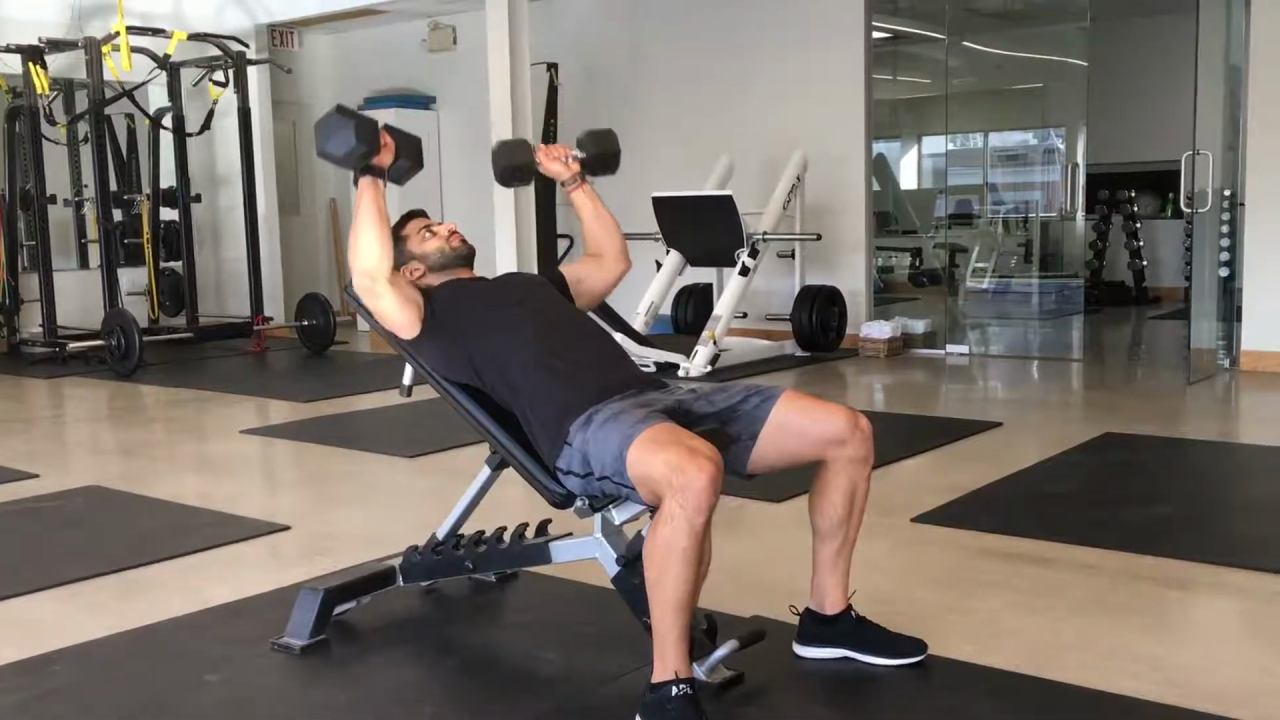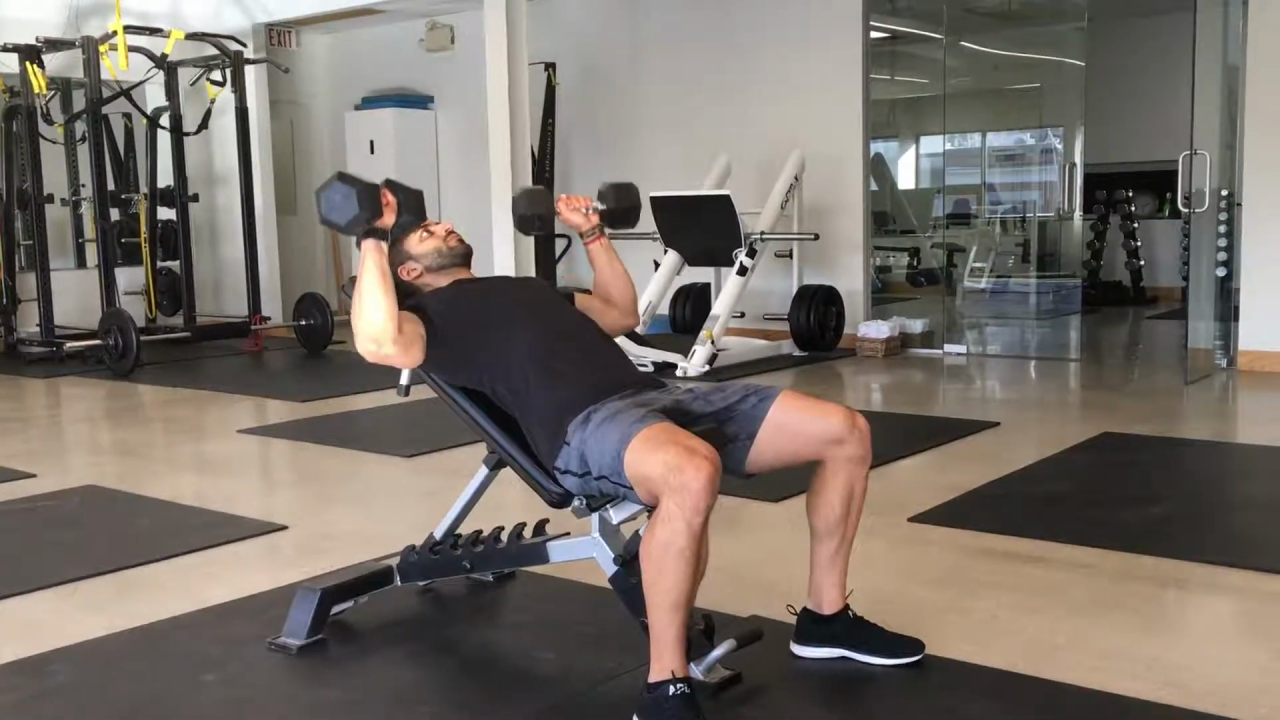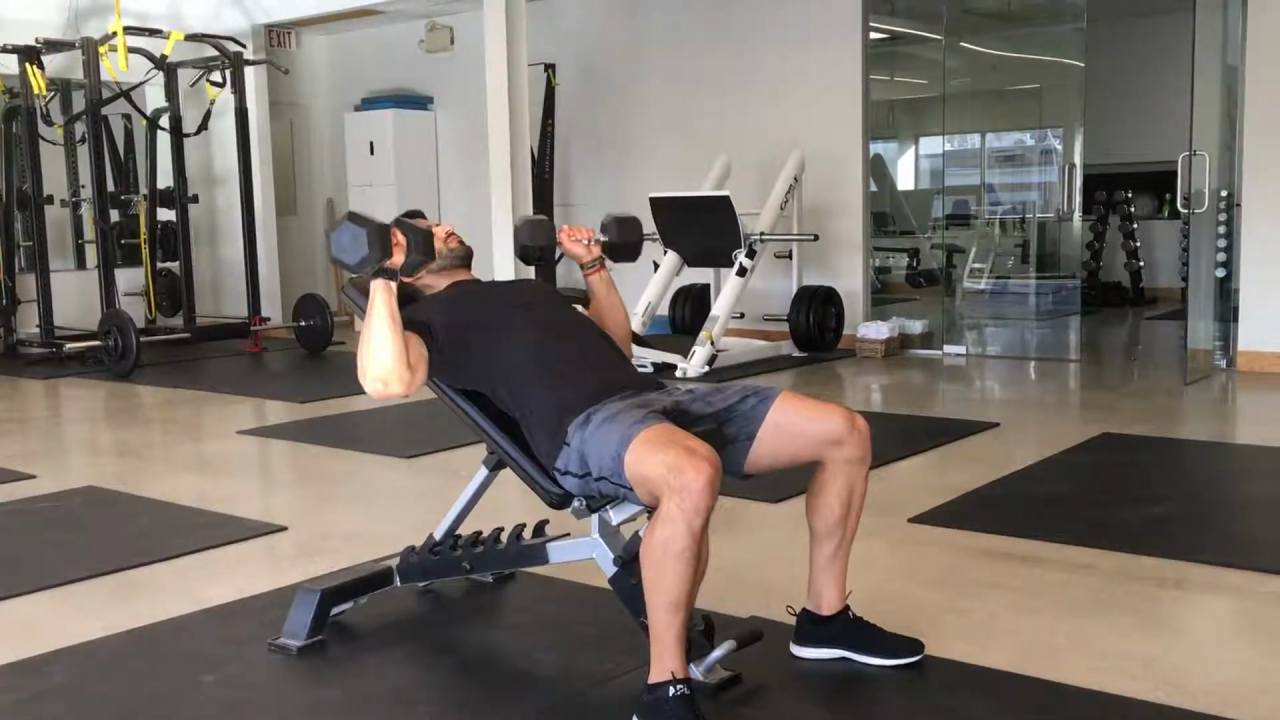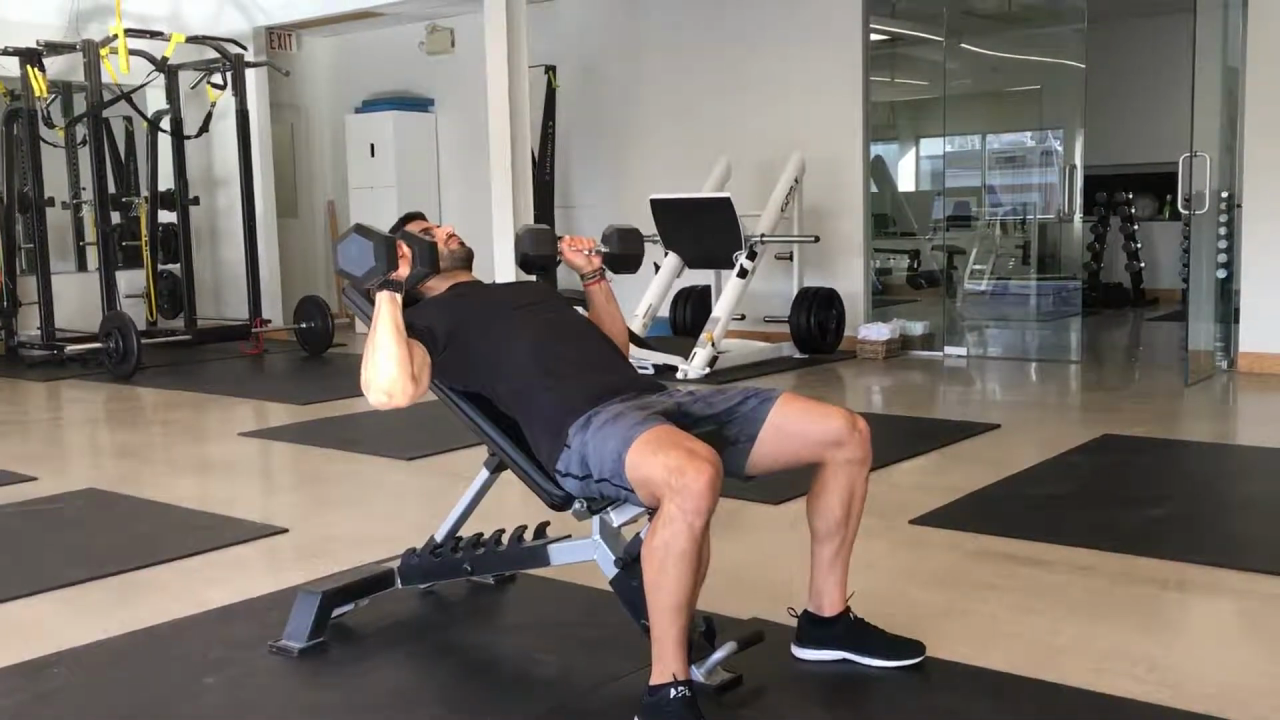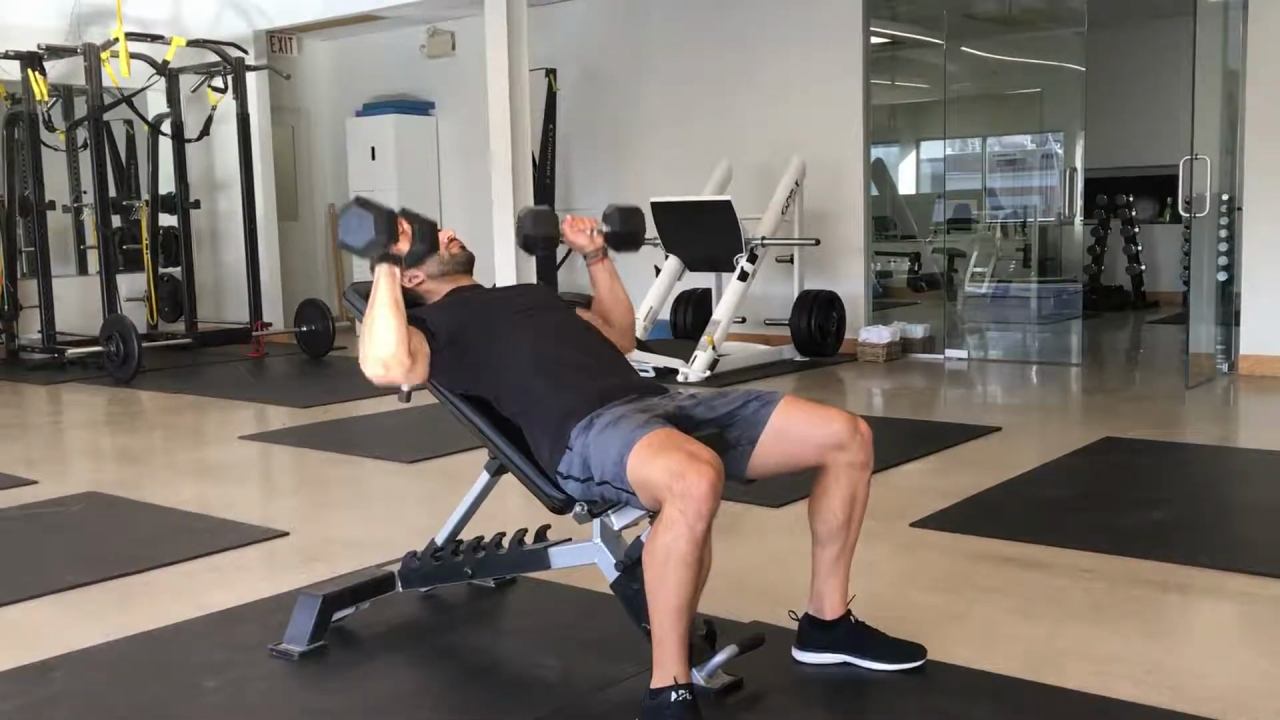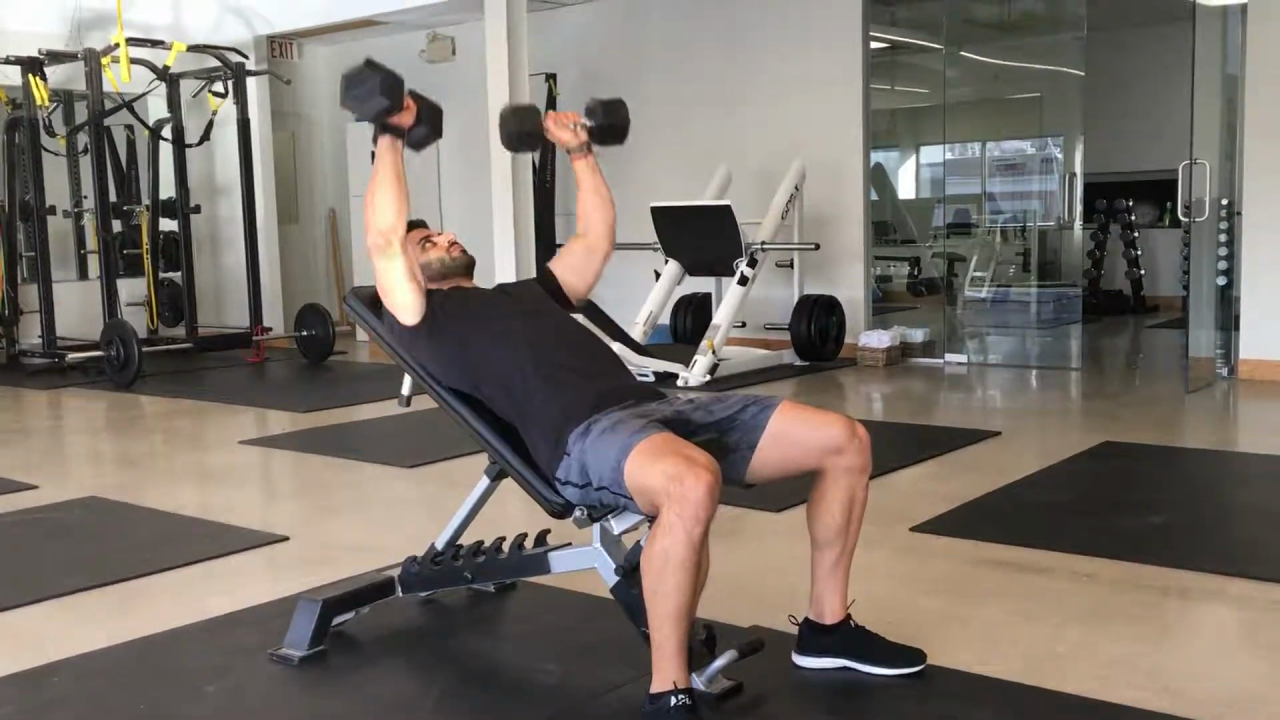
dt=0.3s
person 1, frame 1
left shoulder: (523, 283)
right shoulder: (432, 310)
left elbow: (611, 260)
right elbow: (374, 286)
left wrist: (572, 181)
right wrist: (370, 178)
left hip: (658, 394)
right hip: (587, 426)
left knee: (847, 432)
right knee: (694, 476)
left ankle: (827, 618)
person 1, frame 2
left shoulder: (525, 286)
right shoulder: (431, 313)
left elbow: (621, 311)
right elbow: (379, 343)
left wrist: (591, 233)
right wrist: (375, 238)
left hip: (651, 392)
right hip: (583, 425)
left knee: (845, 431)
right knee: (692, 475)
left ankle: (825, 617)
person 1, frame 3
left shoulder: (524, 287)
right shoulder: (429, 317)
right elbow: (385, 381)
left wrist: (593, 267)
right wrist: (383, 278)
left hip: (652, 395)
right hip: (583, 425)
left knee: (845, 432)
right knee: (693, 476)
left ankle: (825, 618)
person 1, frame 4
left shoulder: (526, 288)
right shoulder: (430, 318)
right elbow: (388, 392)
left wrist: (593, 277)
right wrist: (390, 288)
left hip: (653, 396)
right hip: (585, 426)
left knee: (845, 434)
right knee: (693, 478)
left ankle: (826, 619)
person 1, frame 5
left shoulder: (525, 292)
right shoulder: (433, 322)
left elbow: (620, 334)
right elbow: (384, 367)
left wrist: (597, 256)
right wrist: (388, 259)
left hip: (651, 399)
right hip: (586, 430)
left knee: (846, 436)
right knee: (694, 480)
left ankle: (827, 624)
person 1, frame 6
left shoulder: (525, 293)
right shoulder: (430, 320)
left elbow: (597, 238)
right elbow: (383, 245)
left wrist: (580, 153)
right wrist: (389, 139)
left hip: (654, 407)
right hip: (584, 438)
left knee: (844, 443)
right knee: (692, 485)
left ankle: (826, 626)
